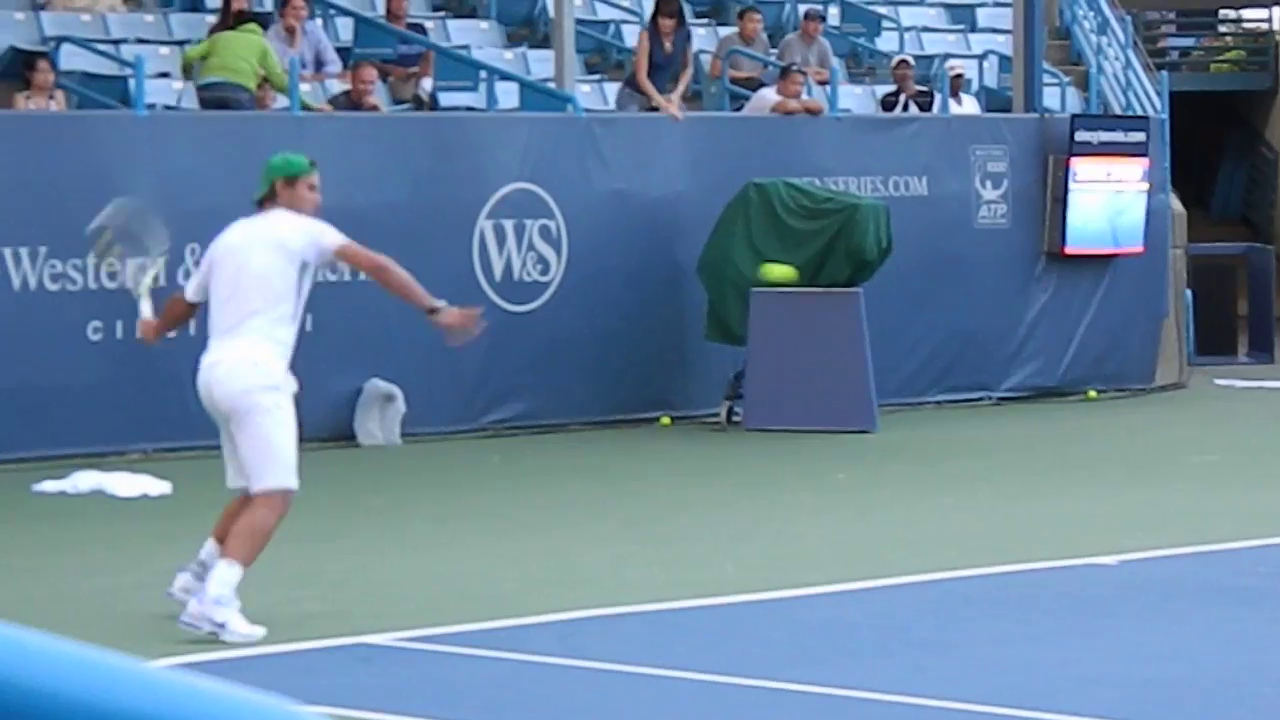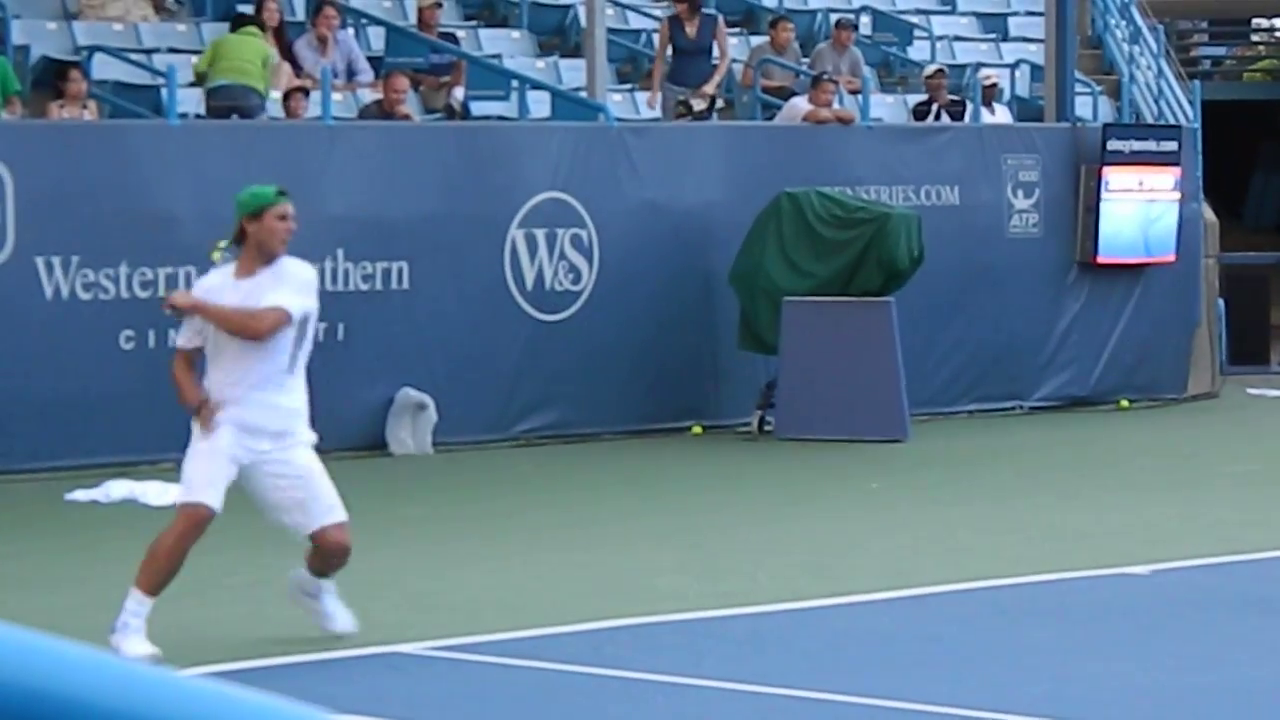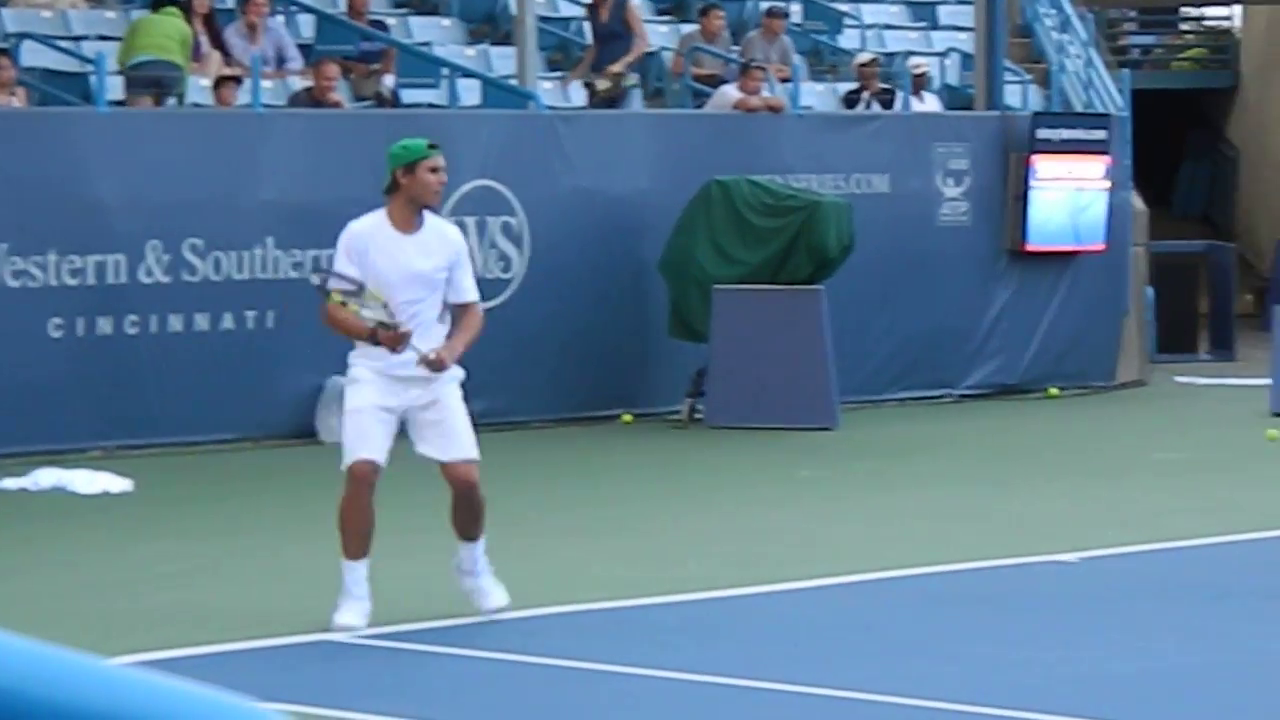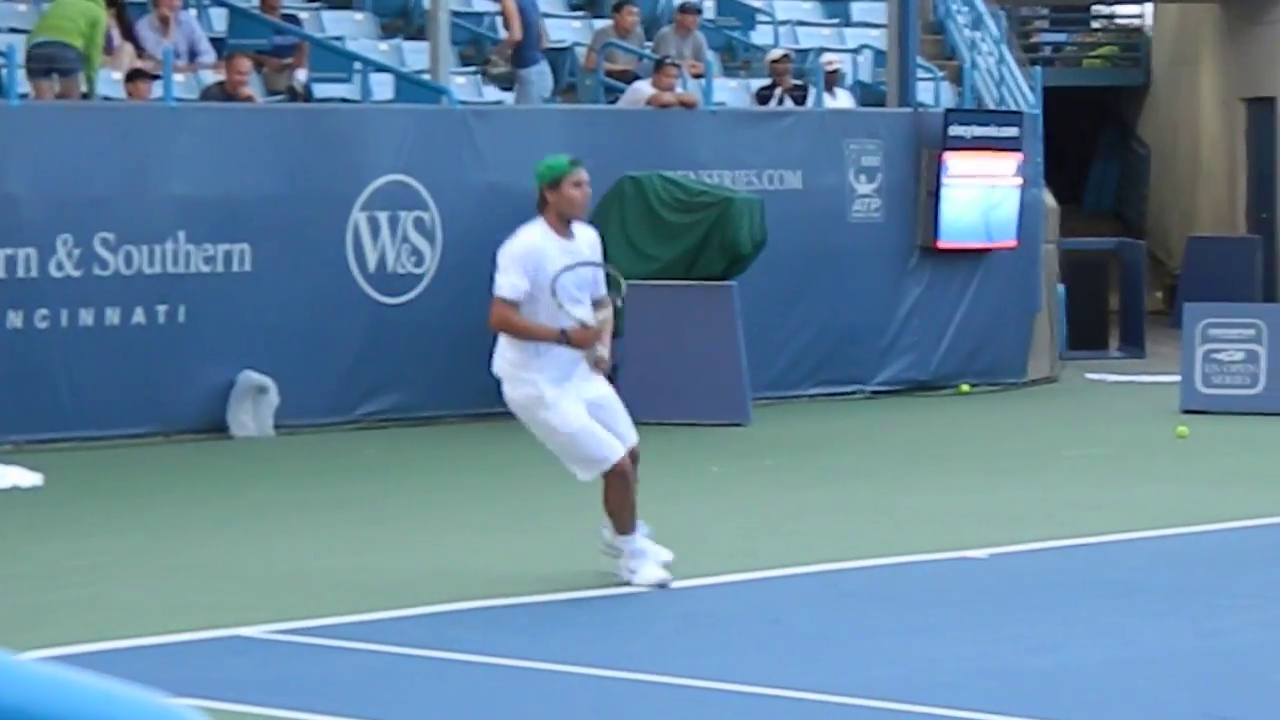
dt=0.5s
person 1, frame 1
left shoulder: (226, 238)
right shoulder: (300, 229)
left elbow: (180, 308)
right elbow: (371, 261)
left wrist: (155, 329)
right wrist: (436, 309)
left hip: (216, 373)
right hip: (254, 375)
left knee: (255, 491)
right knee: (272, 500)
left ankle: (195, 582)
right ankle: (215, 603)
person 1, frame 2
left shoulder: (299, 274)
right shoulder: (207, 287)
left elbow: (262, 327)
right elbow: (182, 362)
left wrist: (195, 307)
right wrist: (199, 405)
left hip: (282, 430)
right hip: (223, 426)
left knee: (336, 542)
right knee: (193, 516)
left ankle: (311, 582)
right ankle: (129, 620)
person 1, frame 3
left shoulder: (449, 237)
right shoulder: (360, 233)
left elbow: (469, 312)
right elbow: (334, 311)
left wrist: (451, 350)
right wrist: (374, 335)
left hip: (434, 377)
right hip: (374, 375)
left knee: (466, 479)
right knee: (361, 473)
left ankle: (473, 566)
right ankle: (354, 590)
person 1, frame 4
left shoulder: (588, 237)
right shoulder: (524, 247)
right elbow: (500, 318)
left wrist: (600, 343)
right wrist: (566, 336)
left hip: (575, 376)
right hip: (535, 384)
left knee: (629, 456)
right knee: (618, 466)
left ankle: (632, 538)
right ankle: (631, 552)
